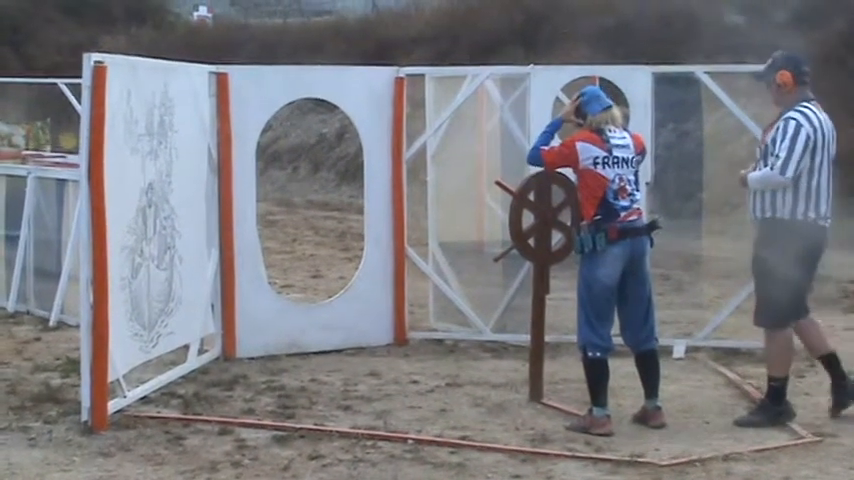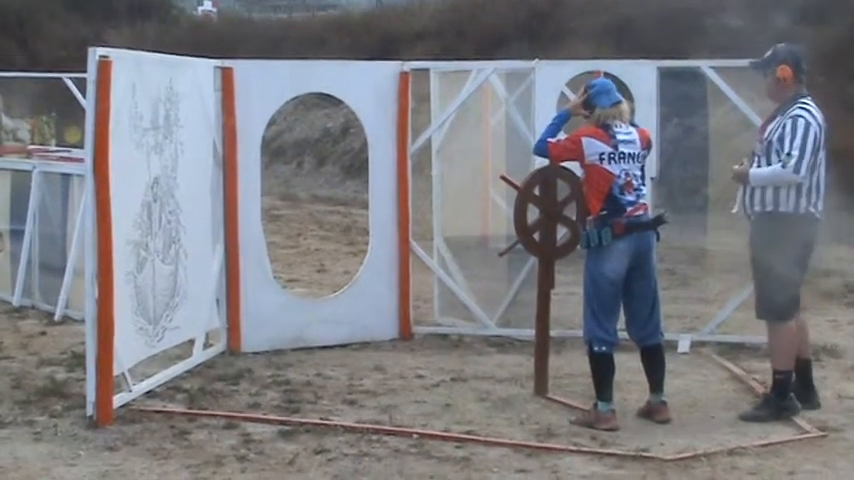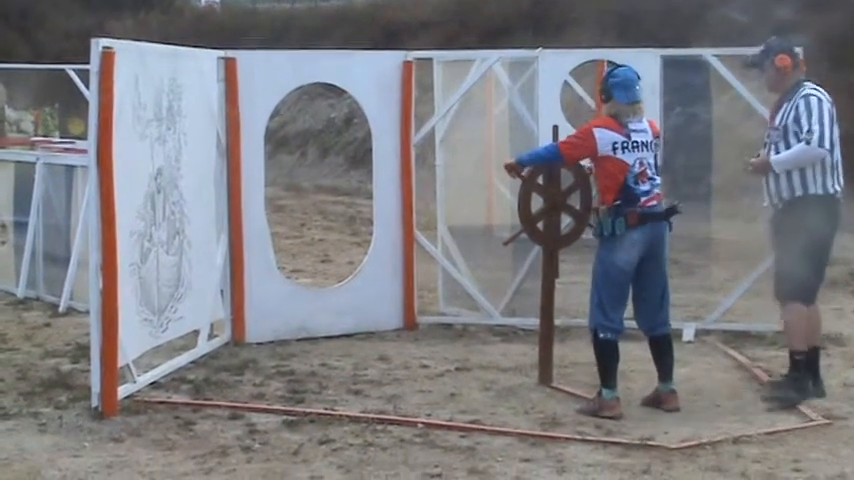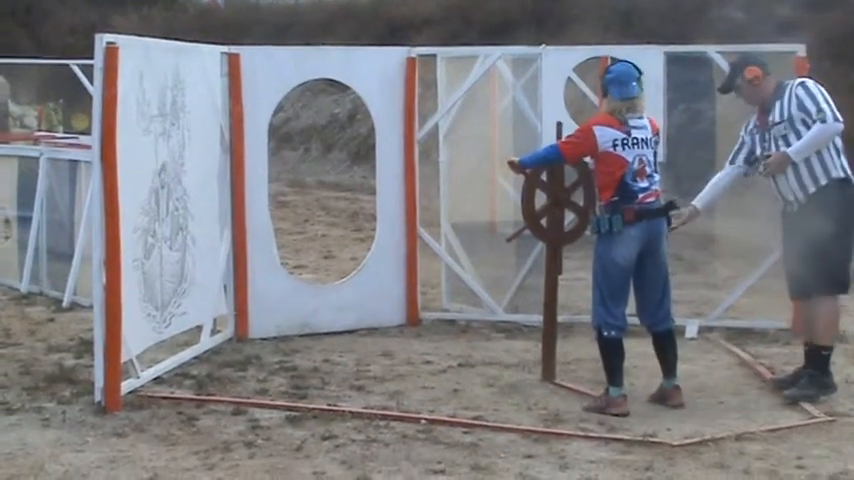
dt=0.7s
person 1, frame 1
left shoulder: (794, 121)
right shoulder: (820, 118)
left elbow: (780, 175)
left wrist: (749, 179)
right wrist: (758, 174)
left hip: (786, 229)
right hip: (808, 226)
left knee: (775, 317)
right knee: (796, 311)
left ankle: (776, 402)
person 1, frame 2
left shoulder: (801, 118)
right shoulder: (790, 114)
left elbow: (793, 172)
left wrist: (749, 175)
right wrist: (754, 171)
left hip: (785, 224)
right hip: (779, 222)
left knee: (778, 310)
right knee: (788, 308)
left ankle: (781, 396)
right ankle: (804, 387)
person 1, frame 3
left shoulder: (811, 98)
right shoulder: (784, 106)
left elbow: (817, 149)
left wrist: (771, 162)
left hip: (812, 207)
right hip: (792, 208)
left knee: (793, 292)
right knee: (800, 293)
left ankle: (801, 375)
right ankle: (807, 373)
person 1, frame 4
left shoulder: (802, 90)
right shoulder: (756, 124)
right elbow: (732, 170)
left wrist: (790, 155)
right wrist: (695, 207)
right hip: (797, 207)
left knee: (823, 288)
right knee: (802, 290)
left ankle: (821, 373)
right ankle: (810, 366)
person 2, frame 1
left shoulder: (582, 143)
right shoulder: (636, 142)
left elbow: (535, 156)
left wrist: (560, 120)
right wrist: (614, 124)
left hip: (603, 244)
right hip: (637, 239)
left knee: (595, 333)
right knee: (642, 329)
left ankle: (599, 415)
right ankle: (653, 407)
person 2, frame 2
left shoulder: (587, 138)
right shoulder: (641, 137)
left elbow: (542, 147)
left wrist: (567, 112)
right wrist: (621, 117)
left hip: (609, 240)
right hip: (643, 234)
left knee: (600, 328)
right knee: (647, 324)
left ankle: (604, 410)
right ankle: (658, 402)
person 2, frame 3
left shoulder: (599, 130)
right shoulder: (652, 129)
left elbow: (557, 152)
left wrist: (519, 162)
left hip: (623, 230)
right hip: (656, 225)
left knee: (605, 317)
right knee: (655, 315)
left ankle: (608, 398)
right ankle: (667, 390)
person 2, frame 4
left shoulder: (598, 128)
right shoulder: (651, 127)
left elbow: (558, 152)
left wrist: (522, 163)
left hip: (619, 227)
right hip: (654, 221)
left knee: (609, 315)
right knee: (658, 310)
left ankle: (615, 395)
right ankle: (671, 387)
